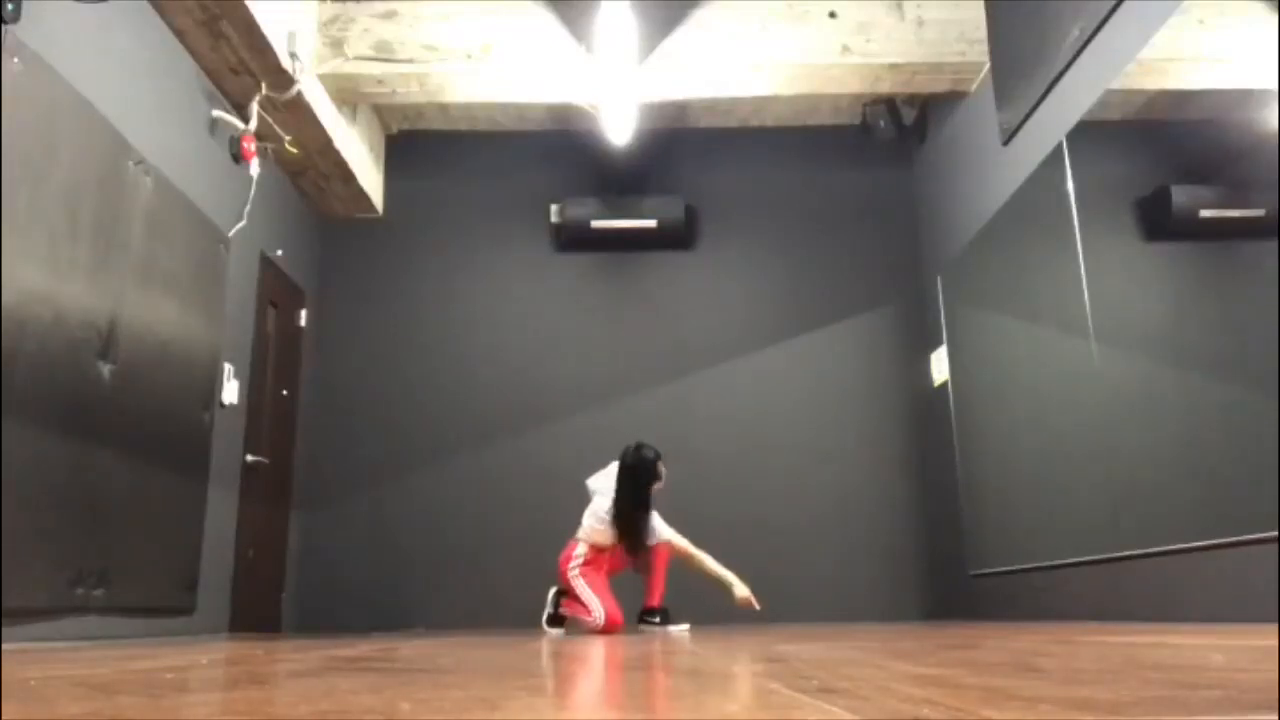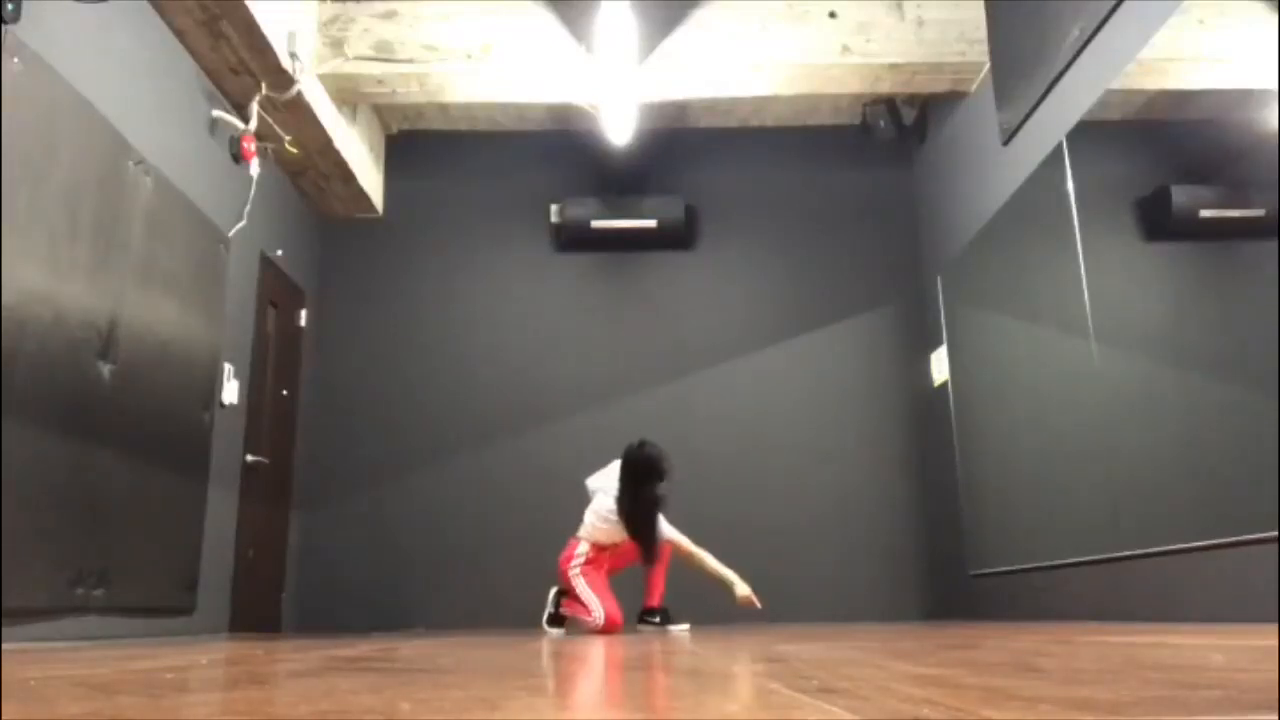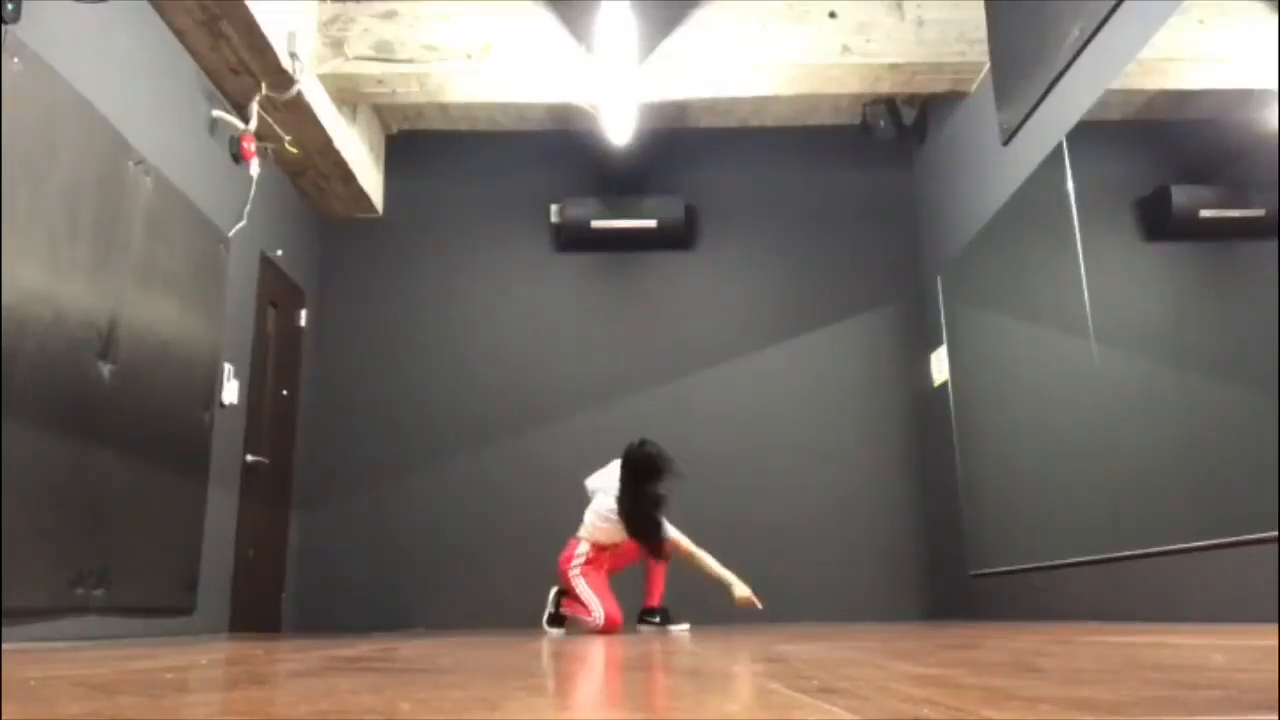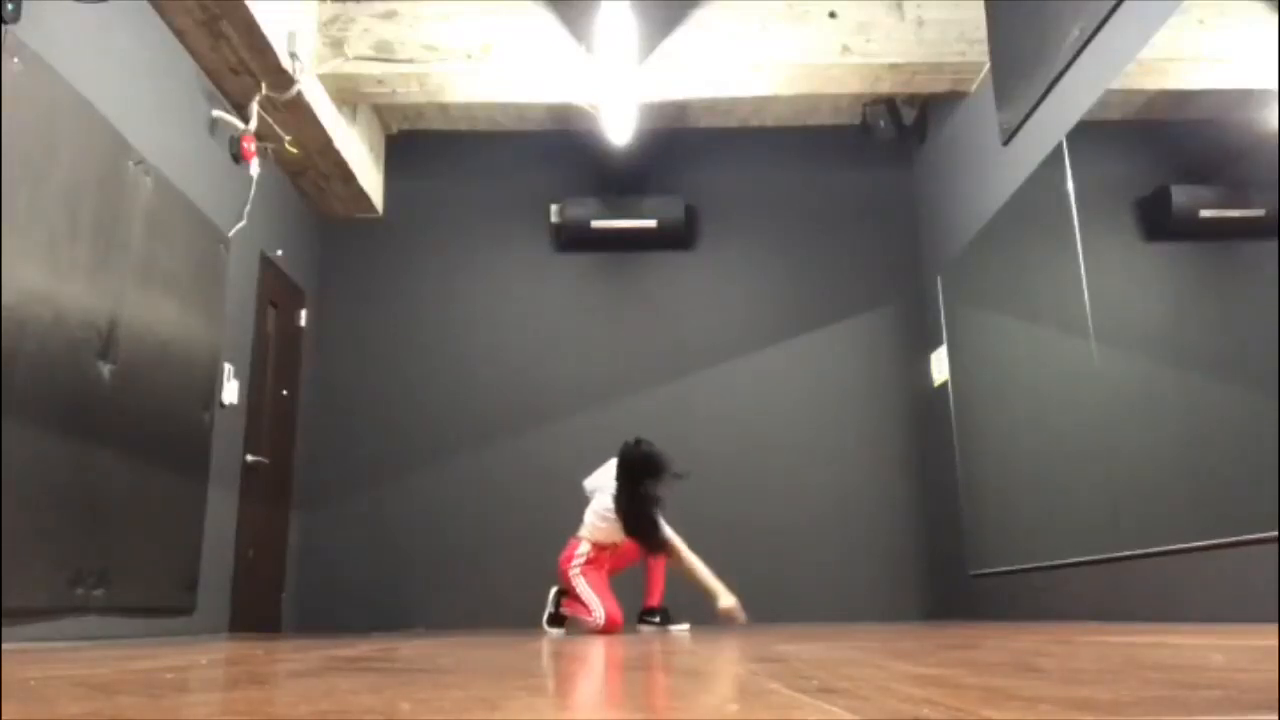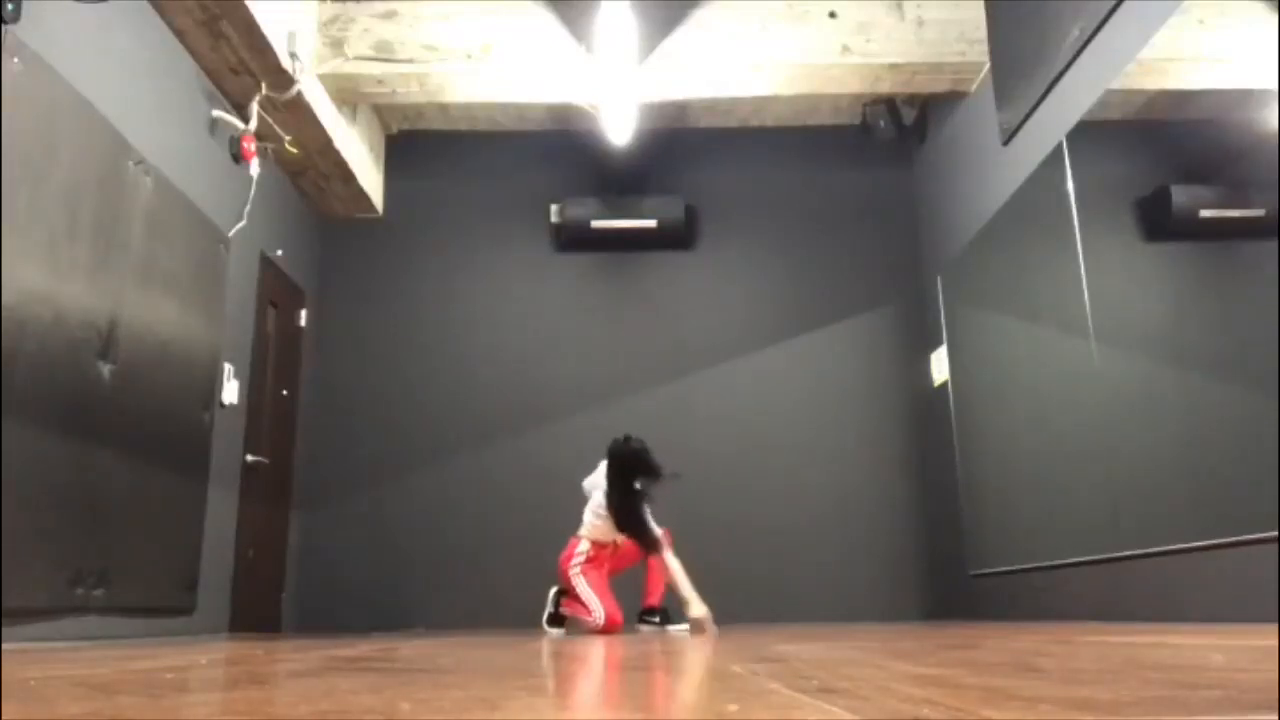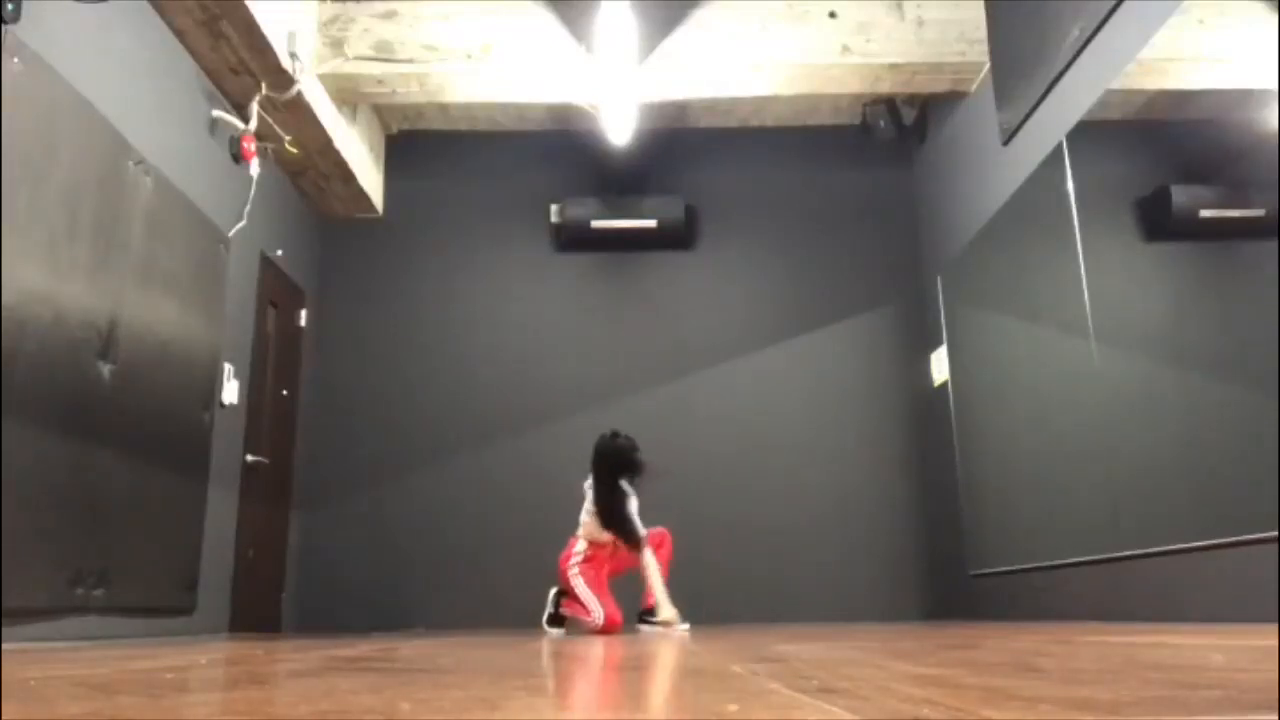
dt=0.1s
person 1, frame 1
left shoulder: (617, 471)
right shoulder: (638, 510)
left elbow: (592, 485)
right elbow: (688, 551)
right wrist: (733, 582)
left hip: (604, 552)
right hip: (580, 562)
left knee: (660, 542)
right knee: (611, 622)
left ankle: (651, 613)
right ankle: (562, 604)
person 1, frame 2
left shoulder: (618, 468)
right shoulder: (642, 507)
left elbow: (591, 484)
right elbow: (690, 550)
right wrist: (734, 581)
right hip: (581, 561)
left knee: (660, 541)
right knee: (611, 622)
left ankle: (652, 612)
right ankle: (562, 604)
person 1, frame 3
left shoulder: (618, 468)
right shoulder: (642, 507)
left elbow: (590, 486)
right elbow: (688, 550)
right wrist: (734, 582)
right hip: (581, 561)
left knee: (660, 541)
right knee: (612, 622)
left ankle: (651, 613)
right ankle: (563, 603)
person 1, frame 4
left shoulder: (615, 467)
right shoulder: (639, 507)
left elbow: (589, 486)
right elbow: (680, 552)
right wrist: (720, 592)
right hip: (581, 561)
left knee: (657, 541)
right knee: (611, 622)
left ankle: (651, 612)
right ankle: (562, 603)
person 1, frame 5
left shoulder: (608, 469)
right shoulder: (633, 501)
left elbow: (588, 486)
right elbow: (663, 552)
right wrist: (693, 600)
right hip: (581, 560)
left knee: (659, 540)
right knee: (612, 622)
left ankle: (651, 613)
right ankle: (561, 604)
person 1, frame 6
right shoulder: (621, 498)
right elbow: (644, 552)
right wrist: (663, 602)
right hip: (581, 561)
left knee: (661, 537)
right knee: (610, 623)
left ankle: (650, 614)
right ankle: (561, 604)
